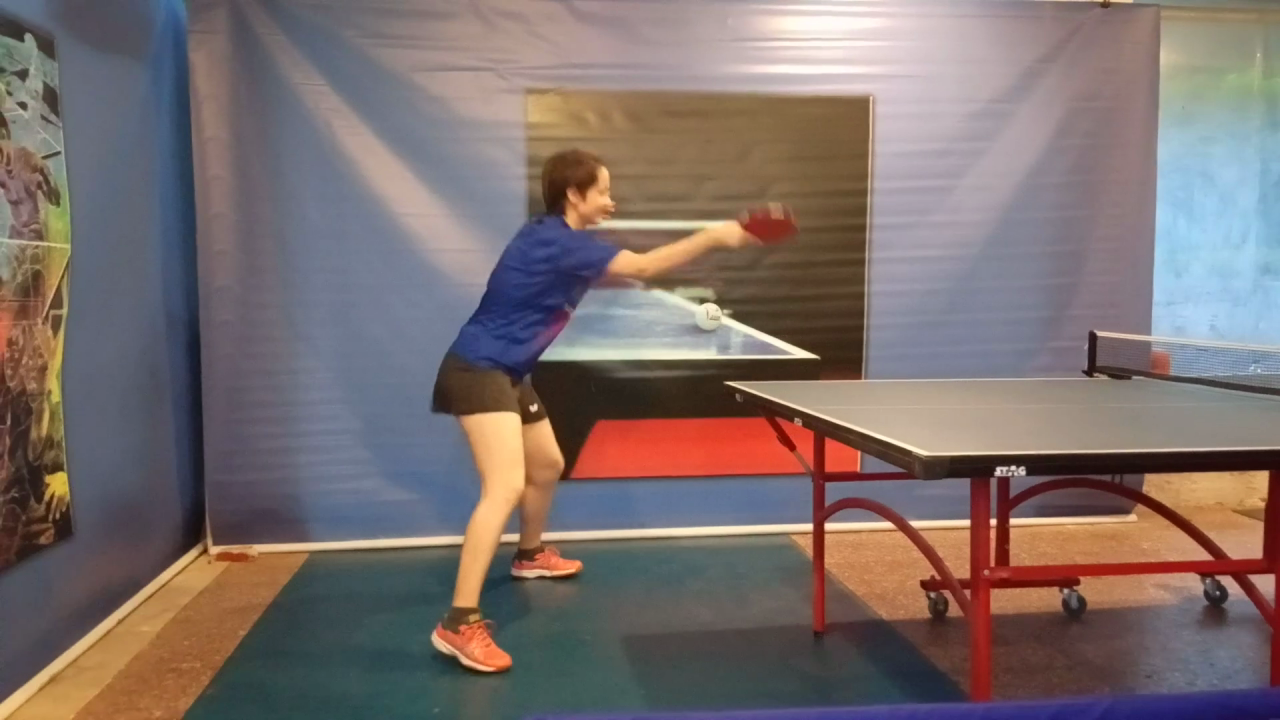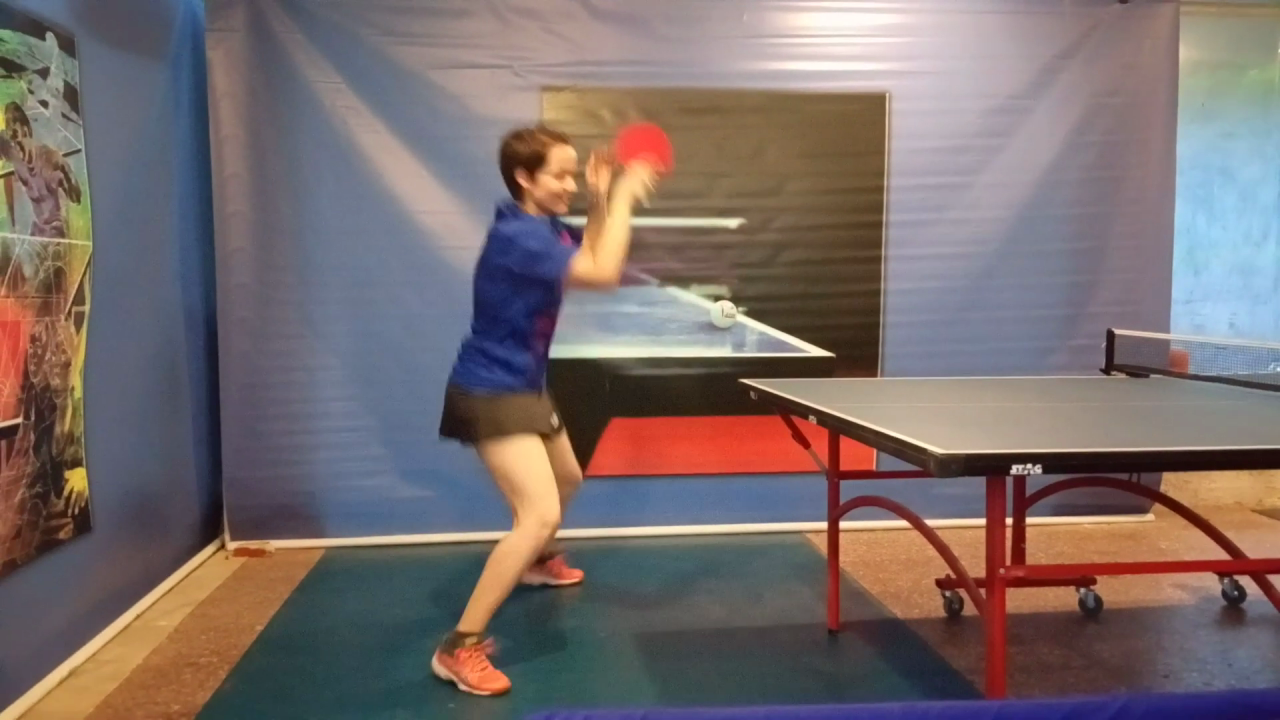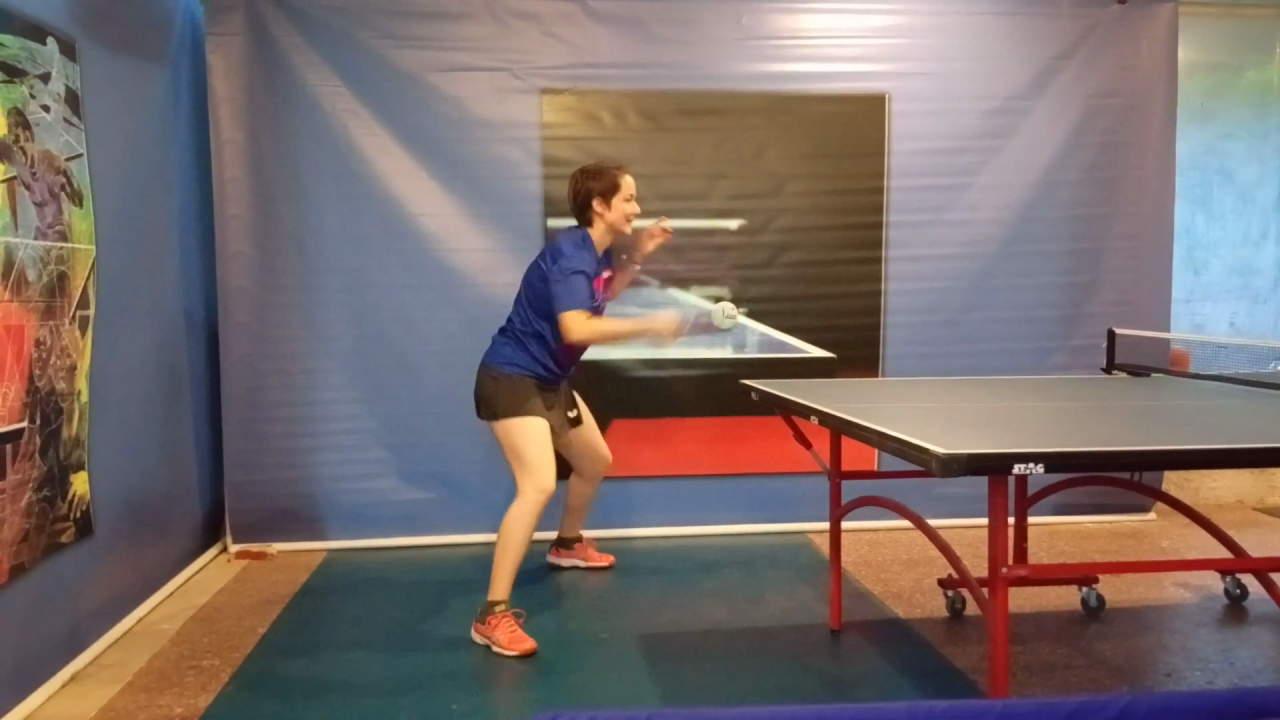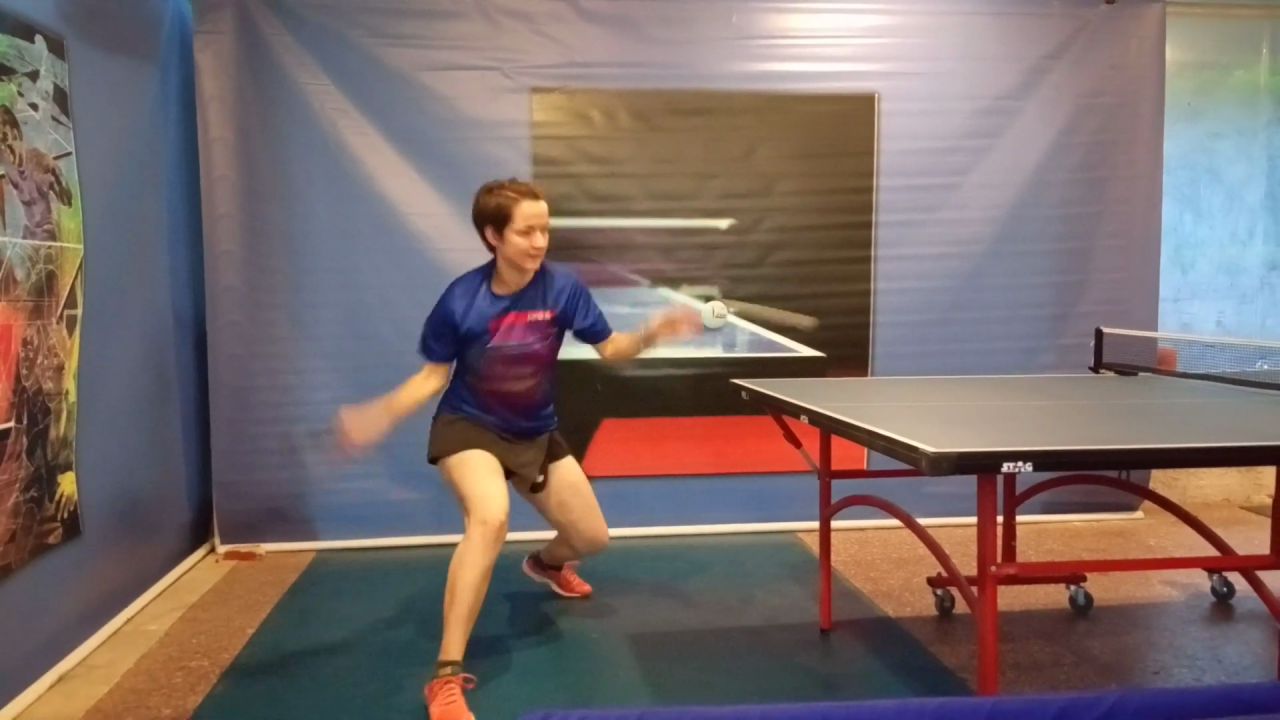
dt=1s
person 1, frame 1
left shoulder: (550, 235)
right shoulder: (558, 243)
right elbow: (644, 268)
left wrist: (594, 244)
right wrist: (711, 237)
left hip: (504, 370)
right hip: (479, 370)
left knee: (547, 467)
right knee: (504, 488)
left ankle: (530, 553)
right ankle: (460, 623)
person 1, frame 2
left shoulder: (545, 224)
right shoulder: (517, 237)
left elbow: (599, 252)
right elbow: (603, 273)
left wrist: (611, 193)
right wrist: (622, 195)
left hip: (523, 385)
right hip: (491, 394)
left knee: (568, 479)
right knee: (542, 515)
left ankle: (540, 561)
right ankle: (460, 645)
person 1, frame 3
left shoulder: (596, 250)
right shoulder: (569, 253)
left elbow: (602, 295)
right elbow: (577, 329)
left wrist: (639, 255)
right wrist: (646, 326)
left hip: (547, 378)
right hip: (512, 377)
left knee: (596, 460)
right knee: (538, 485)
left ankle: (568, 544)
right ankle: (493, 613)
person 1, frame 4
left shoulder: (563, 287)
right shoulder: (459, 300)
left elbow: (611, 350)
right elbow: (432, 377)
left wrist: (650, 335)
right wrist: (379, 416)
left hip: (536, 433)
right hip: (469, 429)
left knee: (591, 536)
right knee: (490, 520)
left ankle: (547, 563)
right ankle: (446, 674)
